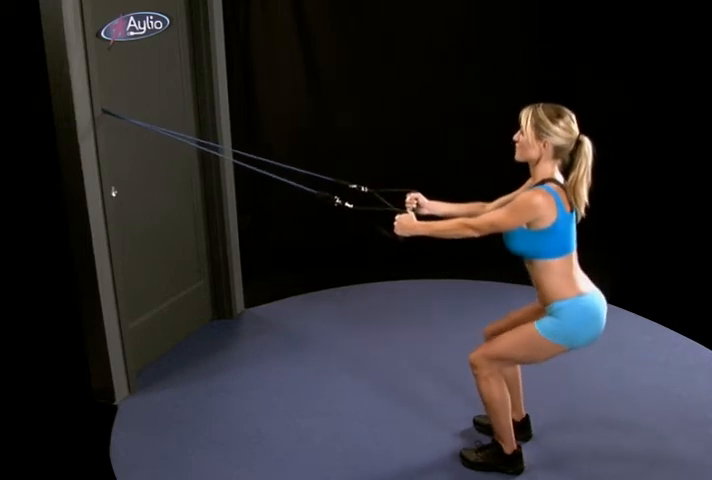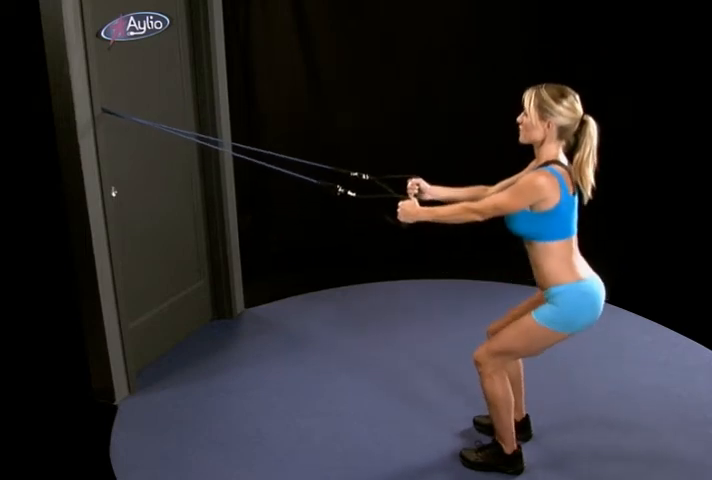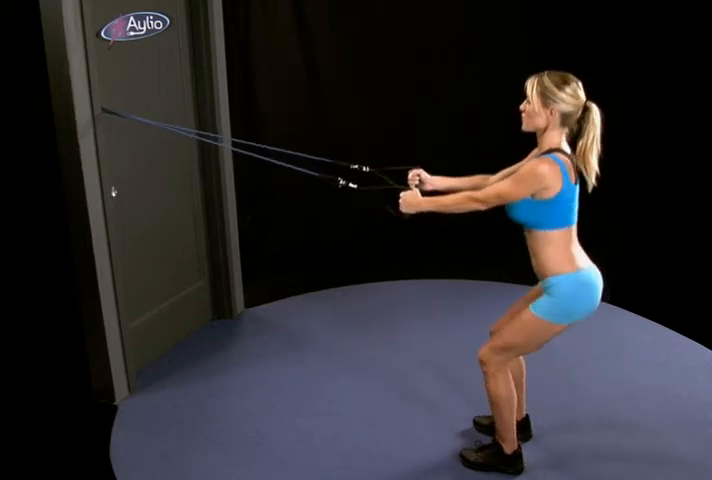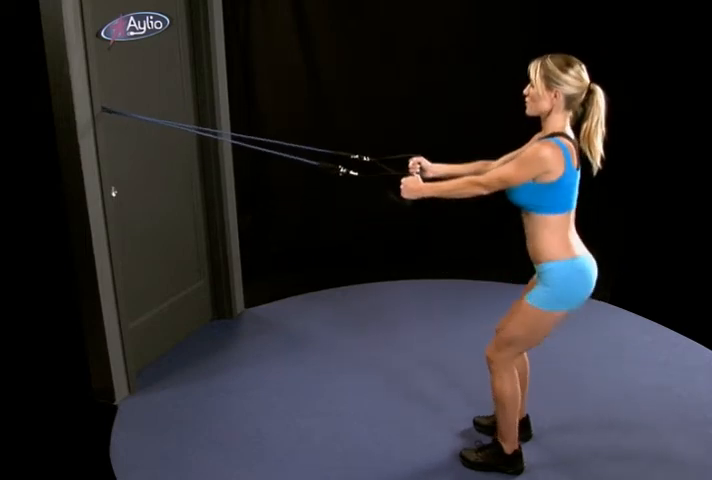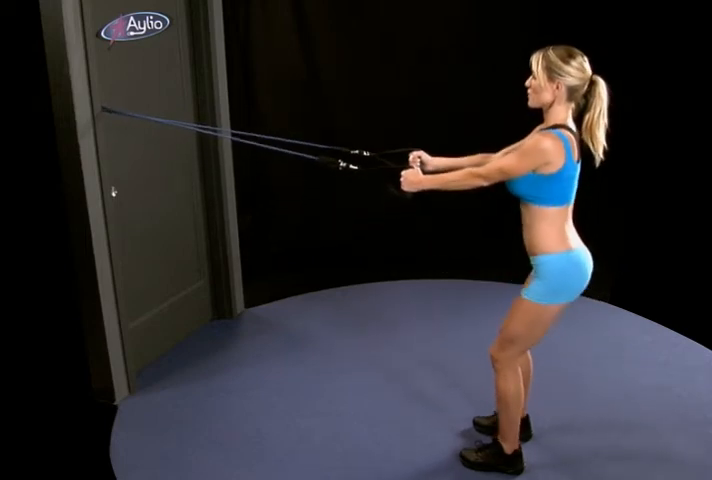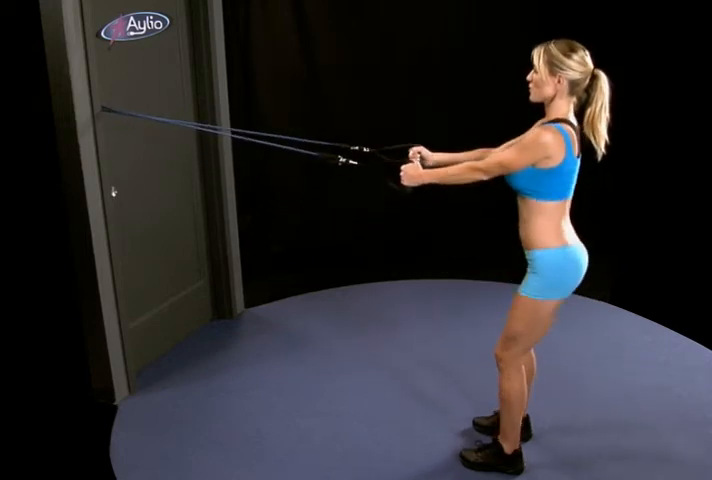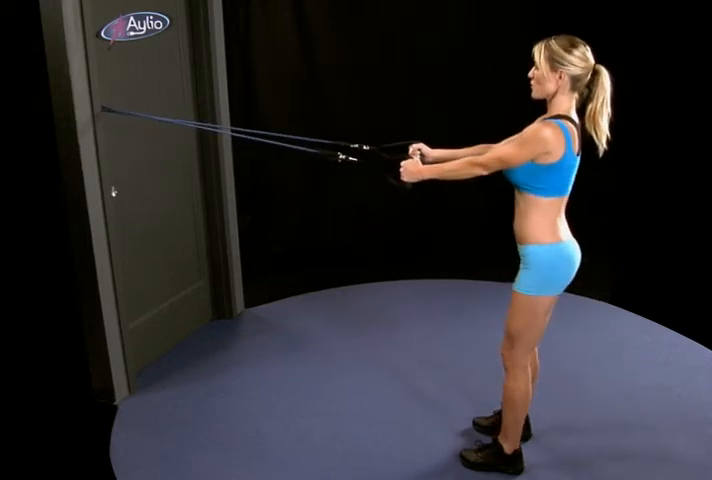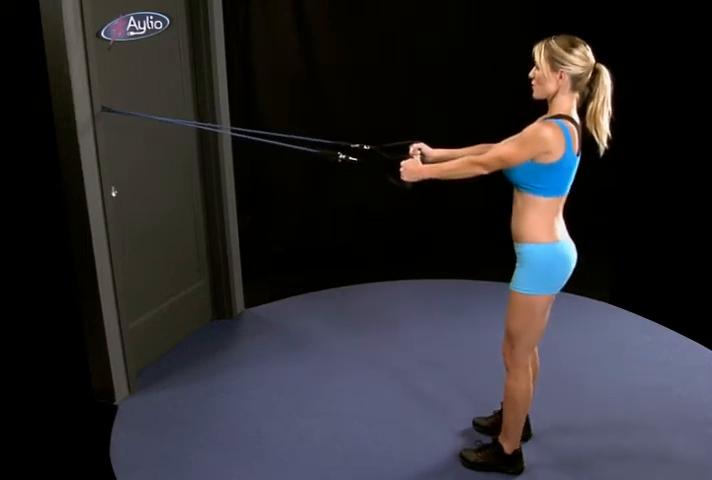
dt=0.1s
person 1, frame 1
left shoulder: (539, 200)
right shoulder: (545, 186)
left elbow: (476, 227)
right elbow: (486, 209)
left wrist: (417, 228)
right wrist: (432, 206)
left hip: (573, 313)
right hip: (570, 302)
left knee: (483, 361)
right knee: (494, 337)
left ankle: (507, 452)
right ankle: (516, 420)
person 1, frame 2
left shoulder: (542, 181)
right shoulder: (549, 169)
left elbow: (479, 212)
right elbow: (489, 192)
left wrist: (420, 214)
right wrist: (433, 191)
left hip: (571, 299)
right hip: (570, 290)
left knee: (488, 358)
right knee: (499, 336)
left ankle: (507, 452)
right ankle: (516, 419)
person 1, frame 3
left shoulder: (544, 168)
right shoulder: (550, 157)
left elbow: (481, 200)
right elbow: (491, 180)
left wrist: (422, 204)
right wrist: (434, 182)
left hip: (569, 288)
right hip: (567, 279)
left knee: (492, 357)
right knee: (502, 337)
left ankle: (507, 452)
right ankle: (516, 420)
person 1, frame 4
left shoulder: (547, 151)
right shoulder: (552, 141)
left elbow: (483, 185)
right elbow: (492, 166)
left wrist: (423, 190)
right wrist: (435, 169)
left hip: (564, 276)
right hip: (564, 269)
left knee: (499, 355)
right knee: (507, 336)
left ankle: (507, 451)
right ankle: (516, 420)
person 1, frame 5
left shoulder: (548, 143)
right shoulder: (556, 133)
left elbow: (484, 176)
right elbow: (493, 159)
left wrist: (424, 182)
right wrist: (436, 162)
left hip: (558, 267)
right hip: (561, 261)
left knee: (503, 355)
right knee: (515, 346)
left ankle: (507, 452)
right ankle: (516, 419)
person 1, frame 6
left shoulder: (548, 137)
right shoulder: (556, 128)
left elbow: (484, 170)
right elbow: (494, 154)
left wrist: (423, 176)
right wrist: (436, 158)
left hip: (553, 263)
right hip: (558, 257)
left knee: (508, 354)
right knee: (518, 346)
left ankle: (507, 451)
right ankle: (516, 419)
person 1, frame 7
left shoulder: (548, 132)
right shoulder: (559, 124)
left elbow: (484, 165)
right elbow: (494, 150)
left wrist: (423, 172)
right wrist: (436, 154)
left hip: (546, 257)
right hip: (552, 252)
left knee: (514, 355)
right knee: (523, 348)
left ankle: (507, 452)
right ankle: (514, 419)
person 1, frame 8
left shoulder: (548, 132)
right shoulder: (560, 124)
left elbow: (484, 165)
right elbow: (494, 149)
left wrist: (423, 172)
right wrist: (437, 154)
left hip: (541, 257)
right hip: (550, 252)
left knee: (515, 355)
right knee: (523, 348)
left ankle: (507, 451)
right ankle: (514, 418)
